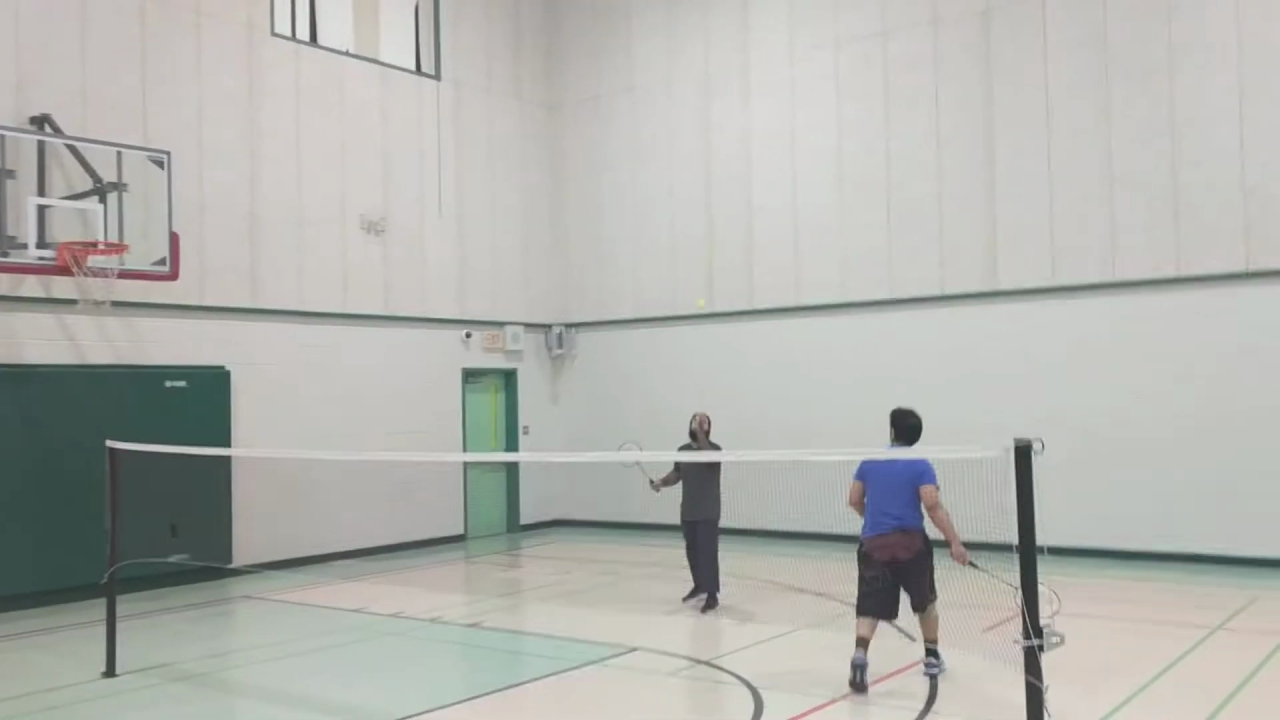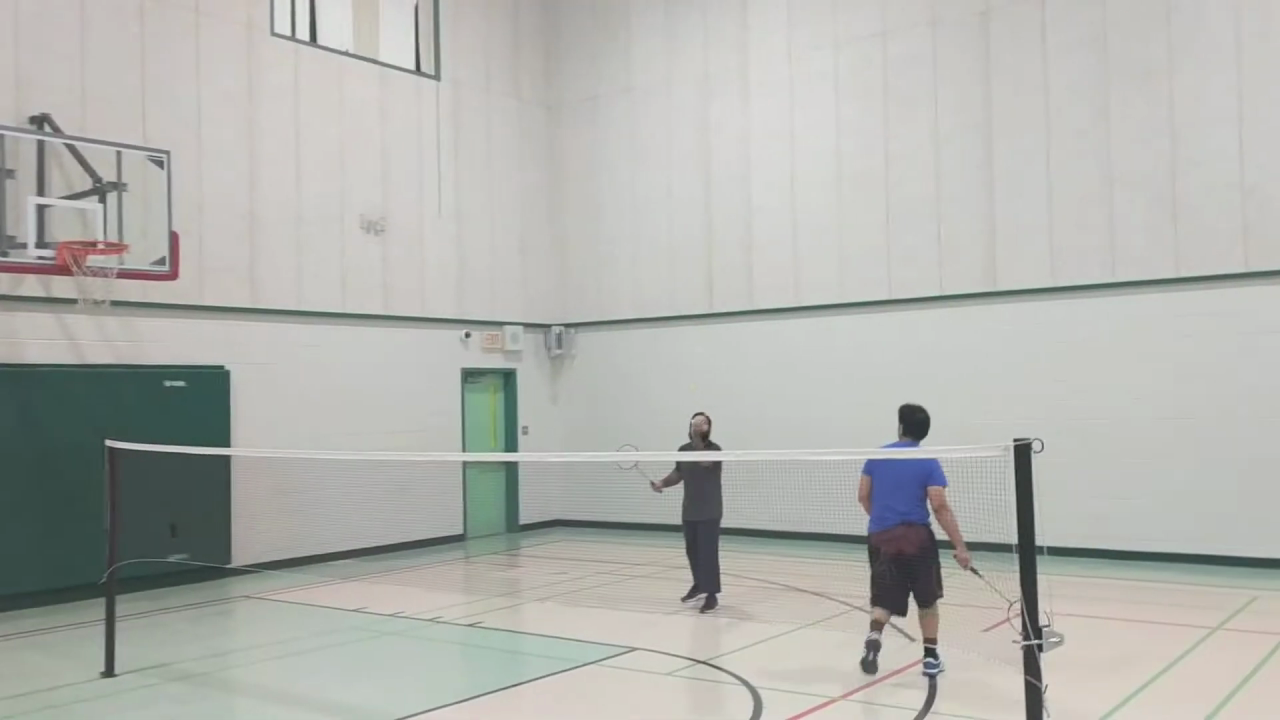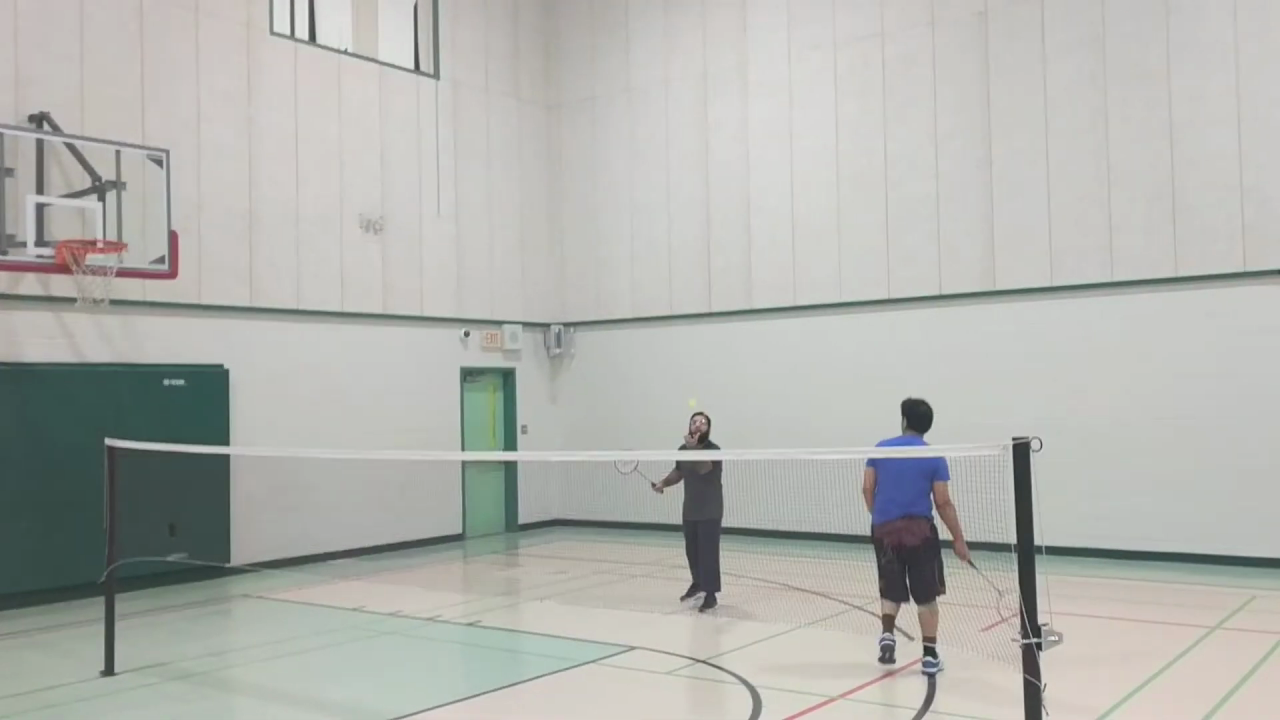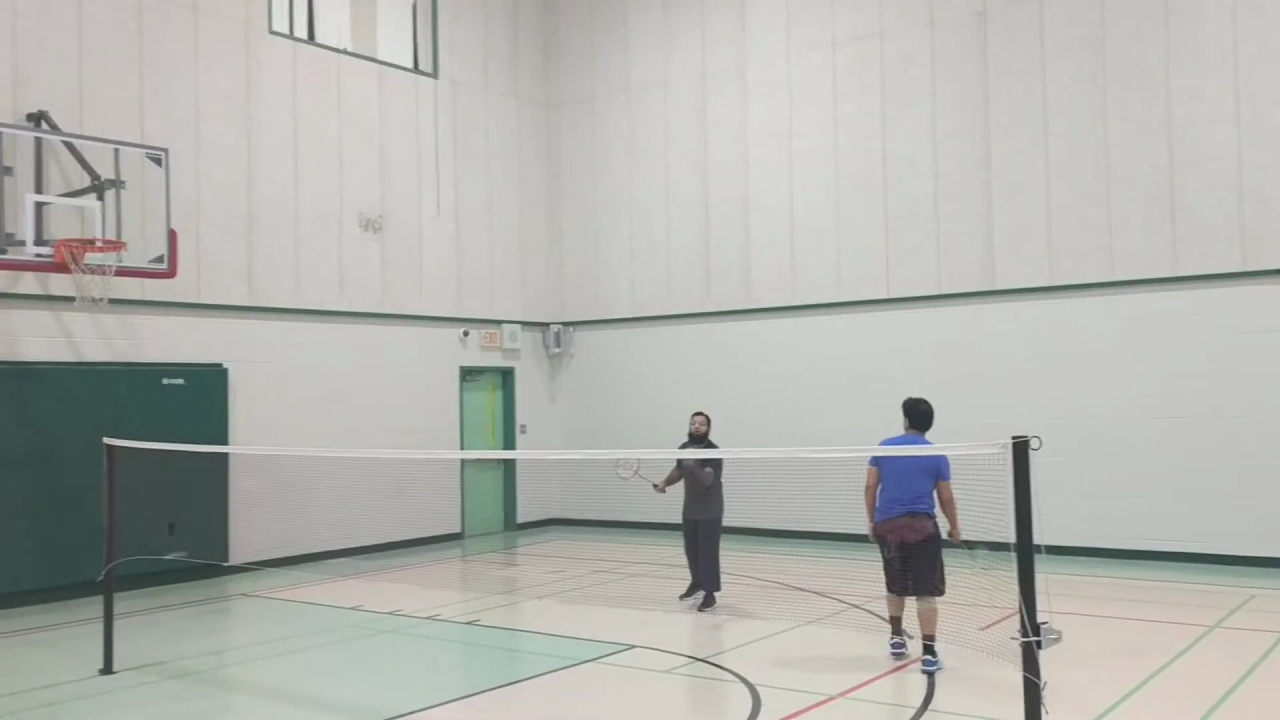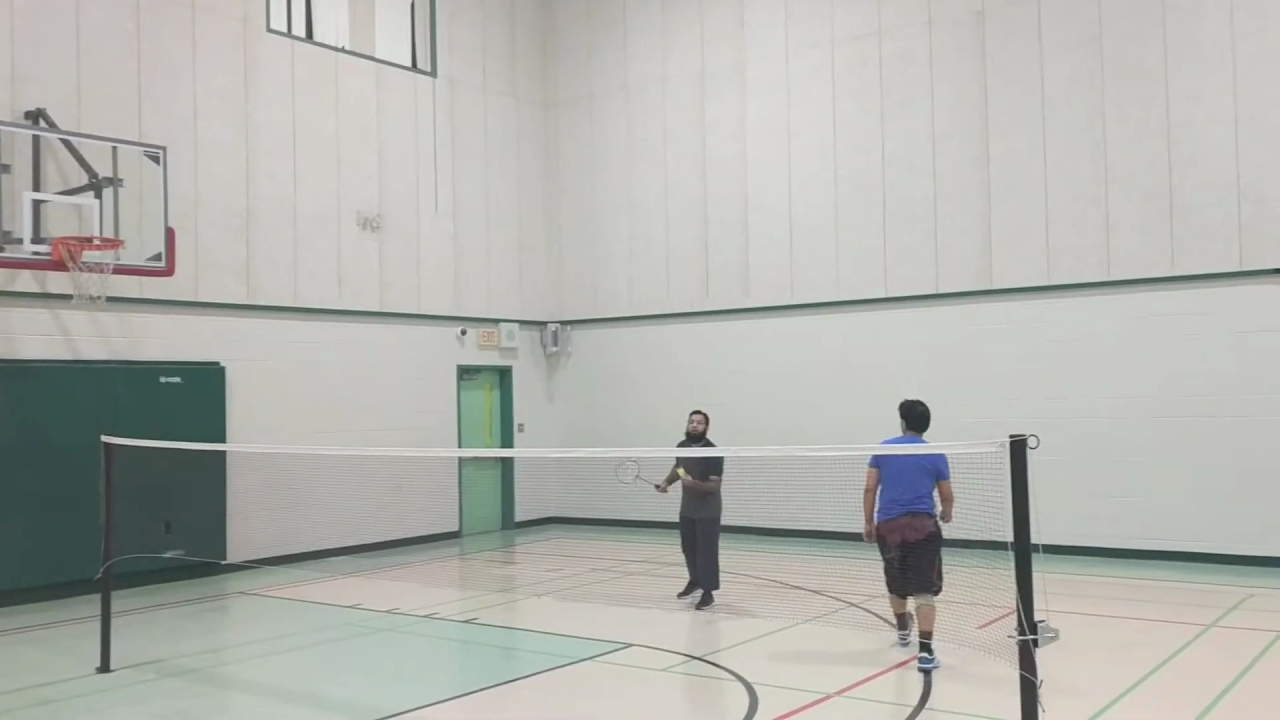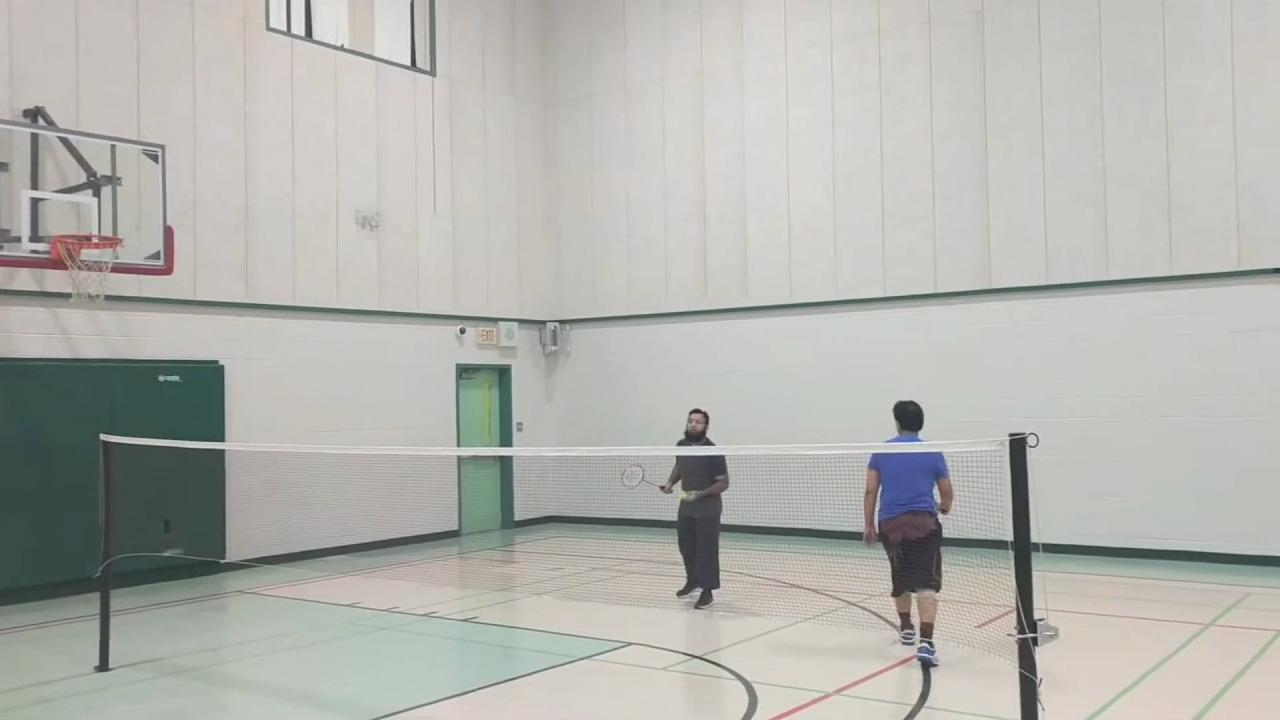
dt=0.1s
person 1, frame 1
left shoulder: (870, 461)
right shoulder: (921, 466)
left elbow: (855, 501)
right elbow: (933, 507)
right wrist: (955, 543)
left hip: (874, 543)
right hip: (911, 541)
left knee: (870, 610)
right knee: (924, 601)
left ankle: (861, 655)
right ankle: (932, 657)
person 1, frame 2
left shoulder: (877, 456)
right shoulder: (929, 463)
left elbow: (863, 497)
right elbow: (939, 508)
right wrist: (959, 547)
left hip: (881, 537)
right hip: (916, 536)
left knee: (884, 601)
right knee: (927, 598)
left ankle: (874, 636)
right ankle: (930, 657)
person 1, frame 3
left shoulder: (881, 449)
right shoulder: (934, 458)
left elbow: (868, 489)
right elbow: (943, 503)
right wrist: (959, 540)
left hip: (884, 529)
right hip: (919, 529)
left knee: (891, 591)
right knee: (926, 595)
left ankle: (887, 634)
right ankle: (930, 656)
person 1, frame 4
left shoulder: (884, 447)
right shoulder: (936, 456)
left elbow: (870, 487)
right elbow: (946, 500)
left wrist: (872, 520)
right wrist: (955, 527)
left hip: (888, 525)
right hip: (922, 525)
left knee: (896, 585)
right knee: (926, 591)
left ankle: (896, 636)
right ankle: (928, 654)
person 1, frame 5
left shoulder: (882, 450)
right shoulder: (935, 456)
left elbow: (870, 489)
right elbow: (946, 497)
left wrist: (868, 522)
right wrist: (947, 513)
left hip: (888, 525)
right hip: (922, 525)
left knee: (897, 584)
right knee: (924, 590)
left ankle: (903, 630)
right ankle: (925, 651)
person 1, frame 6
left shoulder: (881, 451)
right shoulder: (933, 453)
left elbow: (870, 491)
right elbow: (947, 493)
left wrist: (868, 525)
right wrist: (945, 506)
left hip: (891, 524)
right hip: (923, 522)
left knee: (900, 580)
right knee: (927, 584)
left ankle: (906, 629)
right ankle: (926, 644)
person 2, frame 1
left shoulder: (714, 448)
right shoulder: (682, 450)
left elbow: (706, 454)
right elbow: (676, 474)
left wrist: (701, 432)
right wrist: (661, 482)
left hip: (708, 512)
right hip: (688, 511)
left knee: (708, 552)
right knee: (692, 551)
left ankle: (712, 595)
right ankle: (699, 585)
person 2, frame 2
left shoulder: (714, 450)
right shoulder: (684, 450)
left elbow: (703, 462)
right elbow: (678, 473)
left wrist: (698, 440)
right wrist: (663, 483)
left hip: (709, 512)
right hip: (689, 511)
left knee: (708, 552)
right knee: (692, 550)
left ankle: (711, 595)
right ankle: (699, 584)
person 2, frame 3
left shoulder: (713, 450)
right shoulder: (683, 450)
left elbow: (703, 469)
right elbow: (678, 472)
left wrist: (693, 448)
right wrist: (663, 483)
left hip: (710, 512)
right hip: (690, 510)
left knee: (708, 552)
right knee: (691, 550)
left ankle: (710, 594)
right ankle: (698, 583)
person 2, frame 4
left shoulder: (714, 452)
right shoulder: (684, 448)
left elbow: (707, 480)
right elbow: (677, 469)
left wrist: (693, 466)
right wrist: (665, 483)
left hip: (710, 512)
right hip: (689, 510)
left knee: (708, 551)
right knee: (691, 549)
left ankle: (710, 594)
right ankle: (697, 582)
person 2, frame 5
right shoulder: (682, 446)
left elbow: (714, 485)
left wrist: (694, 483)
right wrist: (667, 482)
left hip: (708, 511)
right hip: (687, 508)
left knee: (706, 550)
right knee: (688, 547)
left ankle: (708, 592)
right ankle: (695, 580)
person 2, frame 6
left shoulder: (712, 453)
right shoulder: (681, 445)
left elbow: (723, 483)
left wrist: (701, 494)
right wrist: (671, 482)
left hip: (707, 509)
right hip: (686, 507)
left knee: (707, 549)
right knee: (686, 545)
left ankle: (707, 591)
right ankle: (694, 579)
